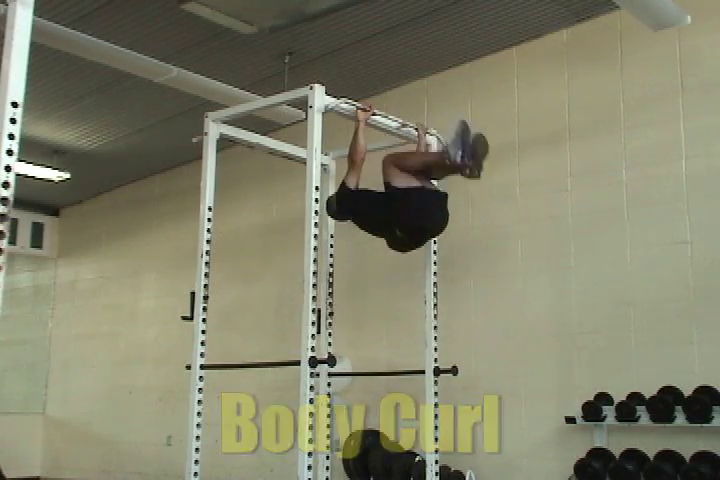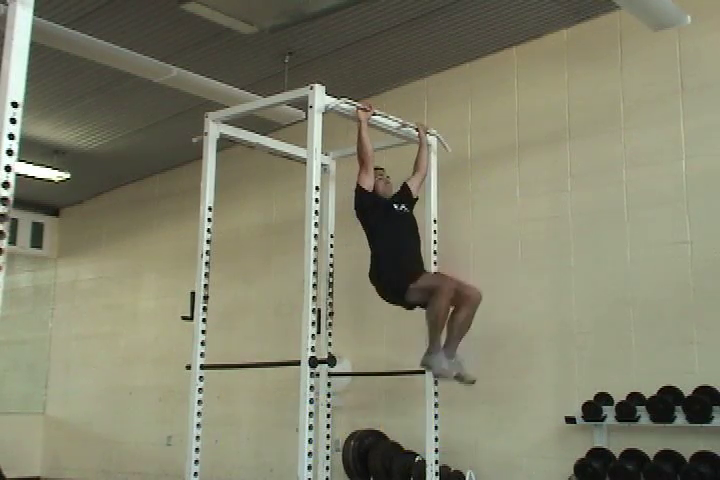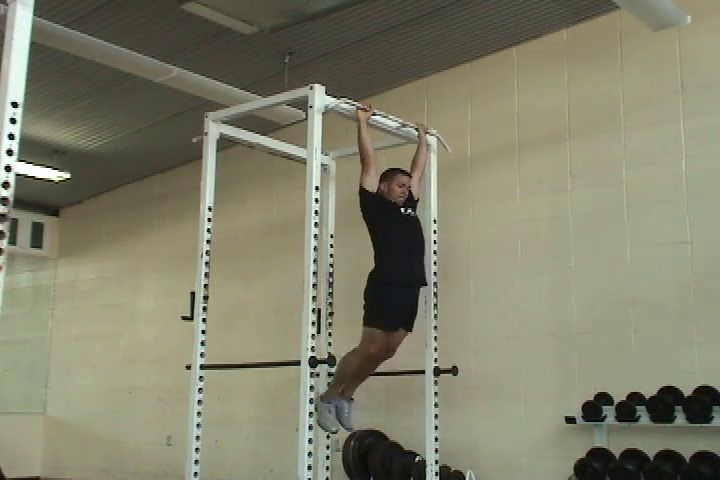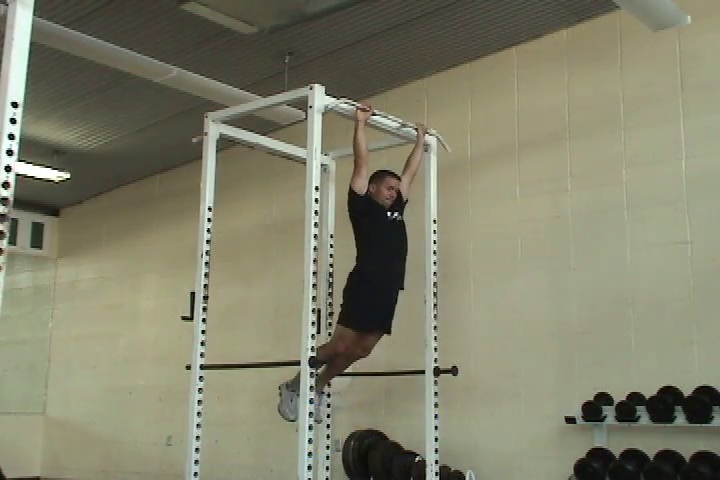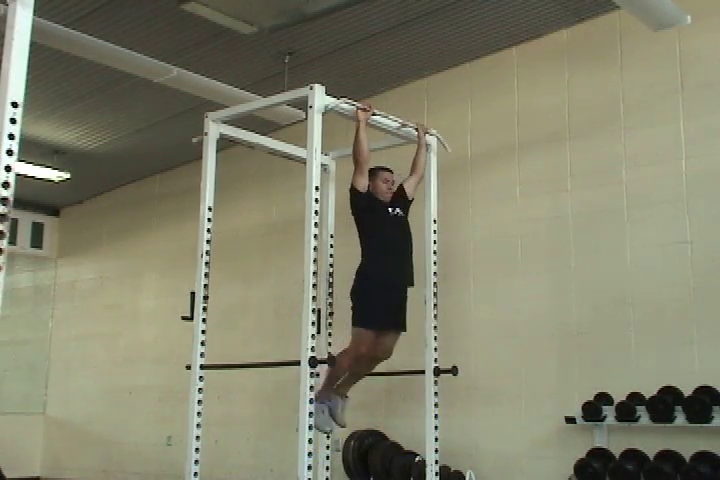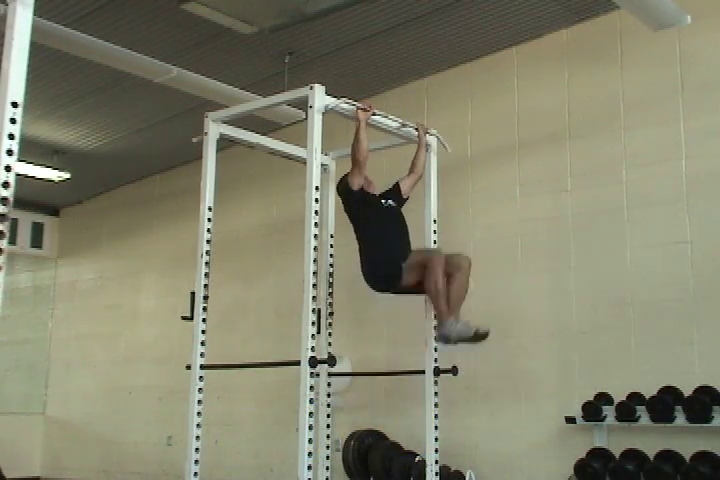
dt=0.4s
person 1, frame 1
right shoulder: (348, 200)
right elbow: (355, 163)
left wrist: (422, 140)
right wrist: (361, 123)
right knee: (391, 160)
right ankle: (452, 157)
person 1, frame 2
left shoulder: (401, 201)
right shoulder: (367, 203)
left elbow: (419, 172)
right elbow: (366, 165)
left wrist: (422, 140)
right wrist: (362, 123)
left hip: (412, 275)
right hip: (390, 275)
left knee: (471, 295)
right knee: (446, 285)
left ankle: (448, 356)
right ankle: (434, 353)
person 1, frame 3
left shoulder: (408, 206)
right shoulder: (374, 203)
left elbow: (418, 171)
right elbow: (369, 164)
left wrist: (422, 139)
right wrist: (362, 123)
left hip: (410, 288)
right hip: (385, 285)
left knee: (386, 351)
right knee: (369, 348)
left ankle: (343, 397)
right ankle: (328, 398)
person 1, frame 4
left shoulder: (395, 209)
right shoulder: (362, 205)
left elbow: (409, 173)
right elbow: (361, 165)
left wrist: (420, 140)
right wrist: (360, 124)
left hip: (389, 291)
right hip: (364, 287)
left knee: (362, 350)
right knee: (340, 345)
left ankle: (317, 388)
right ankle: (293, 387)
person 1, frame 5
left shoulder: (398, 206)
right shoulder: (363, 202)
left elbow: (416, 174)
right elbow: (361, 164)
left wrist: (421, 140)
right wrist: (361, 123)
left hip: (398, 287)
right hip: (372, 284)
left knee: (382, 350)
right knee: (361, 349)
left ankle: (339, 393)
right ankle: (322, 397)
person 1, frame 6
left shoulder: (387, 199)
right shoulder: (354, 198)
left elbow: (416, 173)
right elbow: (360, 161)
left wrist: (421, 140)
right wrist: (362, 122)
left hip: (406, 272)
right hip: (382, 270)
left knee: (461, 261)
right knee: (435, 259)
left ankle: (452, 321)
right ankle: (447, 325)
